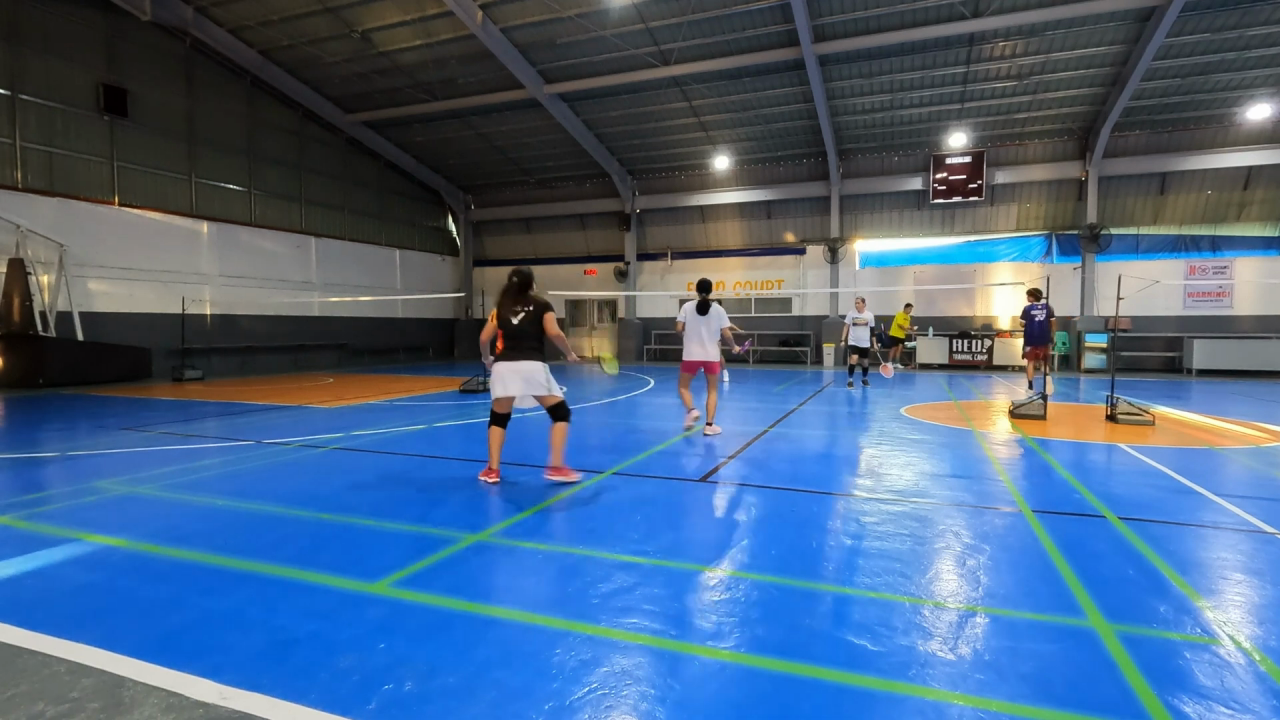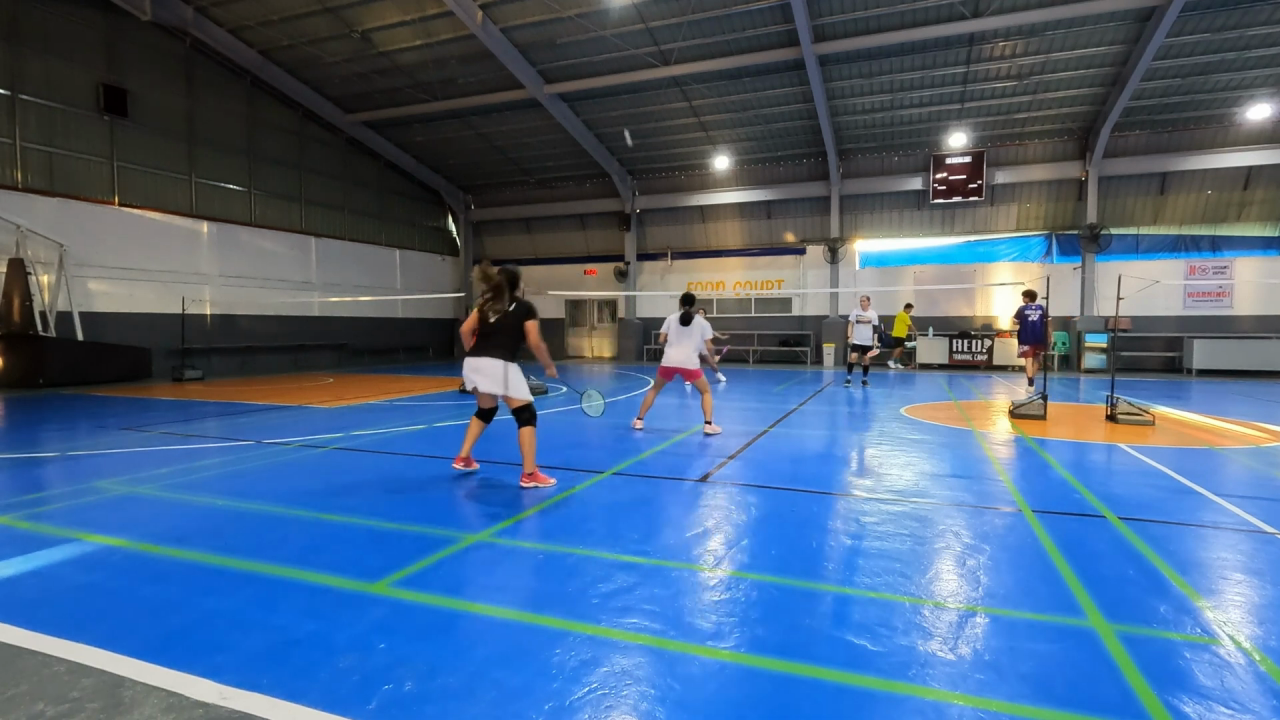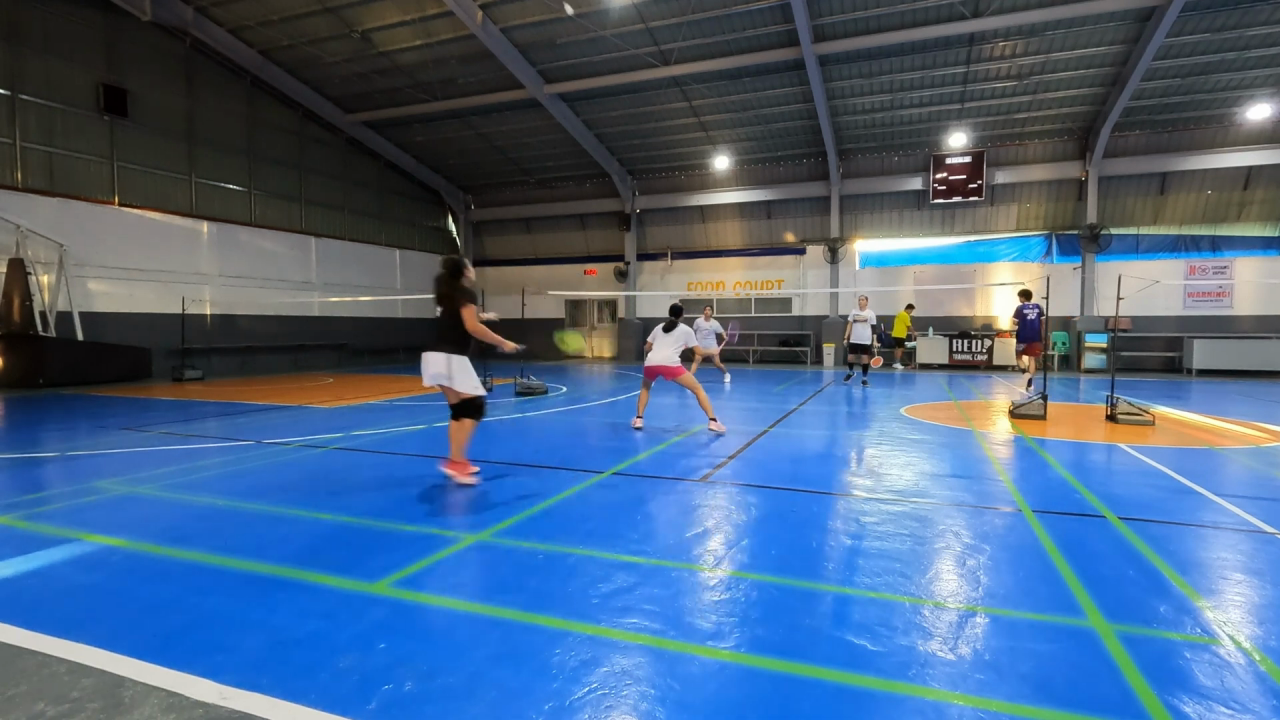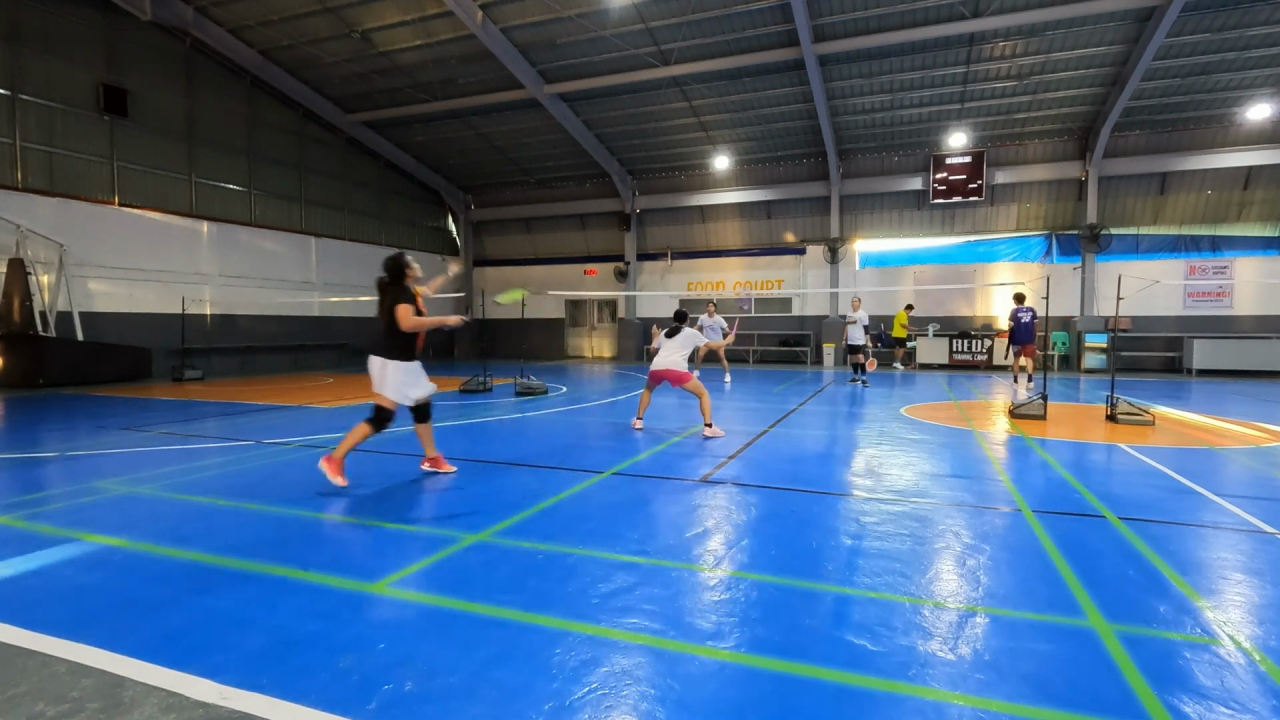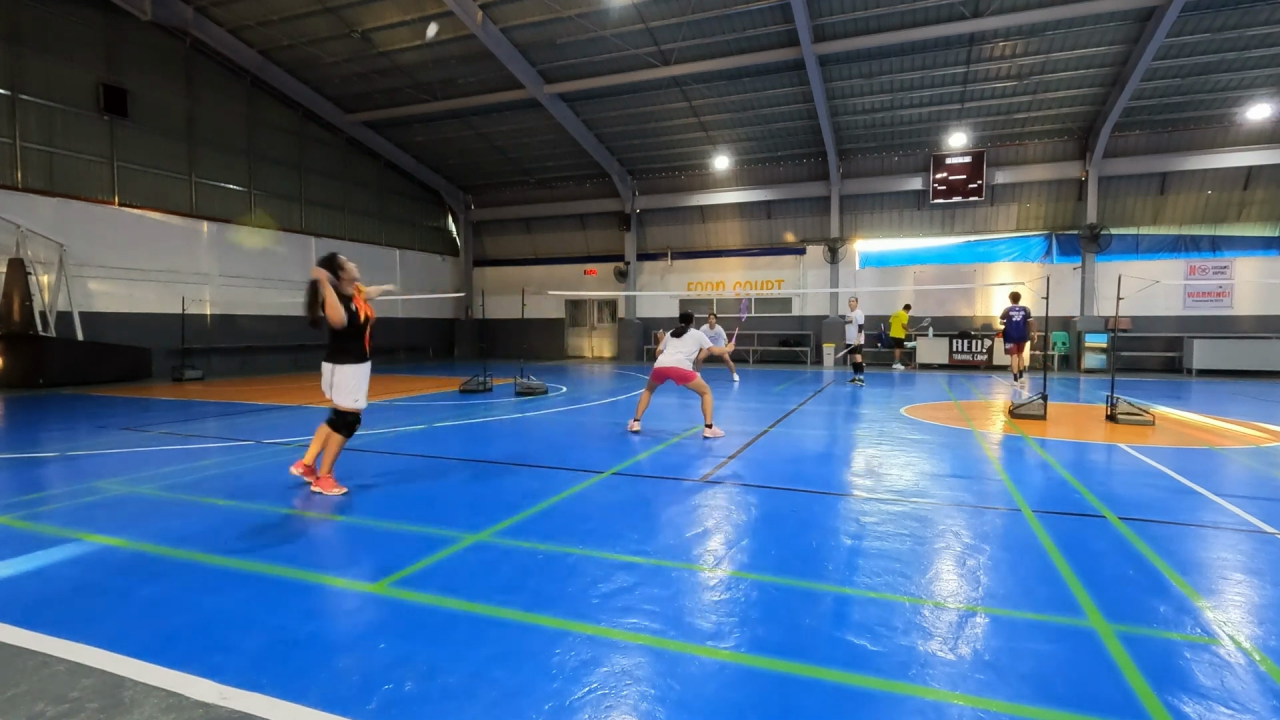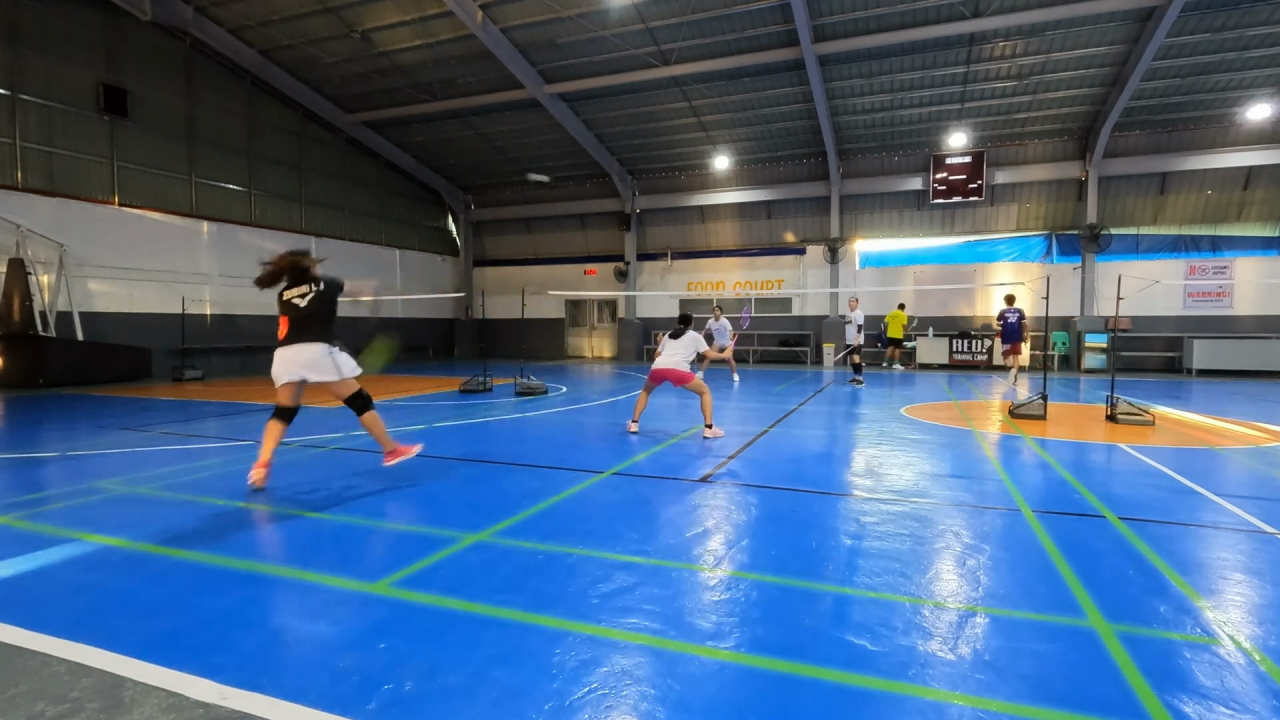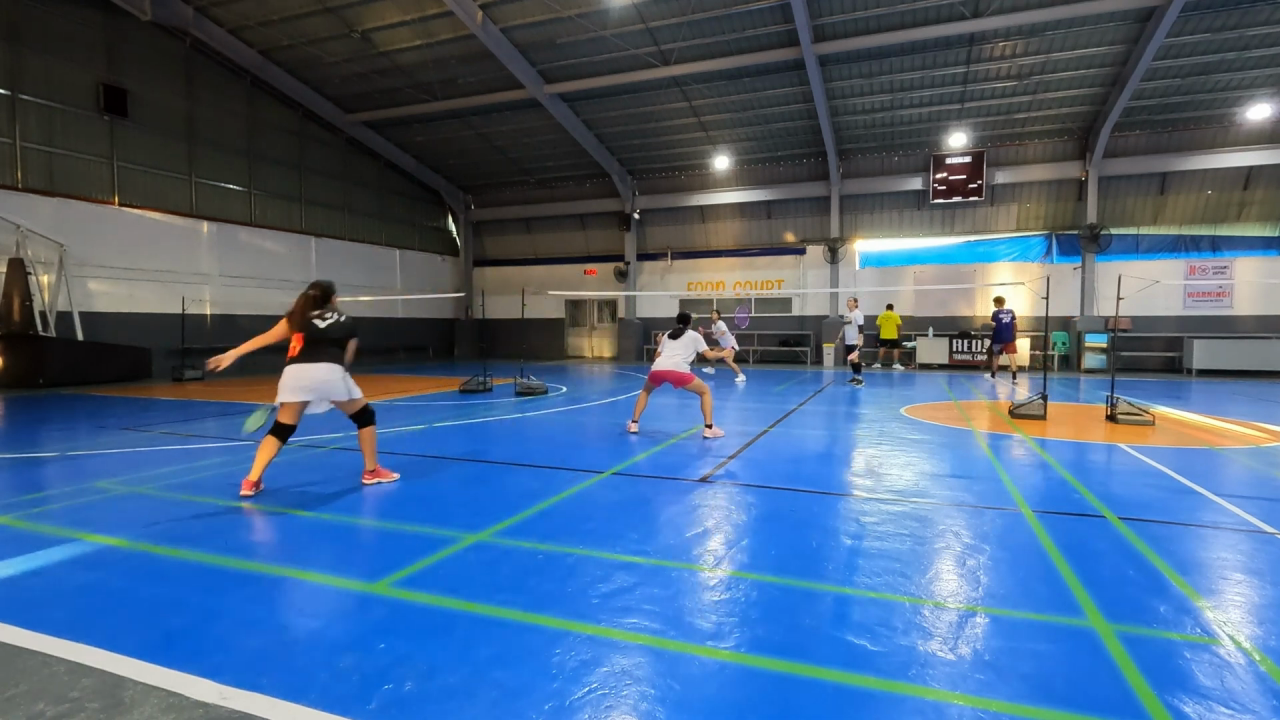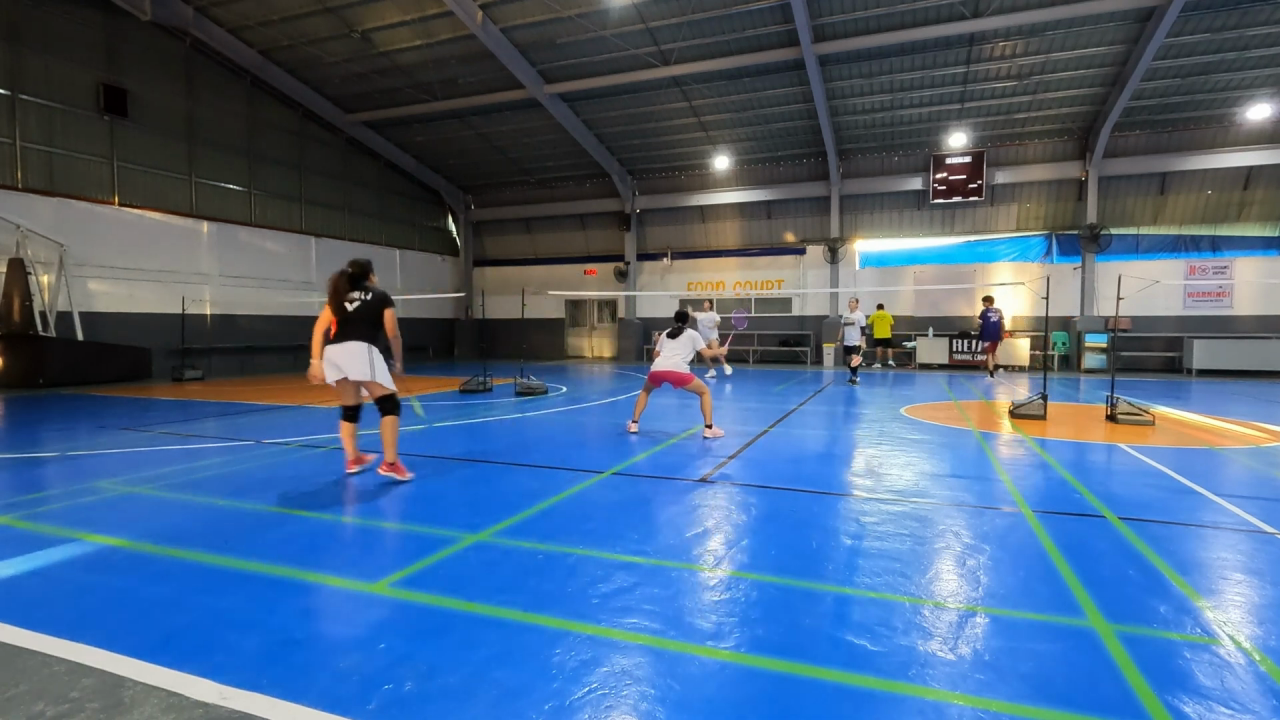
dt=0.3s
person 1, frame 1
left shoulder: (501, 308)
right shoulder: (541, 305)
left elbow: (486, 338)
right elbow: (554, 333)
left wrist: (488, 359)
right wrist: (569, 353)
left hip: (504, 367)
right hip: (533, 366)
left knee: (499, 418)
right knee: (561, 413)
left ankle: (492, 470)
right ankle: (556, 467)
person 1, frame 2
left shoulder: (487, 302)
right shoulder: (524, 307)
left elbow: (465, 331)
right elbow: (535, 342)
left wrist: (474, 353)
right wrist: (549, 366)
left hip: (474, 363)
right hip: (500, 365)
left knee: (486, 411)
right knee: (526, 416)
left ankle: (463, 457)
right ankle: (530, 474)
person 1, frame 3
left shoulder: (447, 293)
right shoulder: (465, 293)
right elbow: (472, 326)
left wrist: (481, 317)
right wrist: (503, 343)
left hip: (436, 357)
right hip: (451, 358)
left knee: (460, 409)
right knee: (475, 407)
left ankle: (455, 461)
right ankle: (458, 462)
person 1, frame 4
left shoulder: (409, 292)
right shoulder: (400, 294)
left elbow: (428, 290)
right elbow: (408, 324)
left wrist: (449, 275)
right wrist: (445, 320)
left hip: (408, 363)
right hip: (390, 363)
left knee: (423, 408)
right knee: (382, 418)
left ankle: (432, 458)
right ankle: (334, 460)
person 1, frame 5
left shoulder: (356, 290)
right shoulder: (332, 298)
left elbow: (371, 292)
right elbow: (339, 321)
left wrist: (385, 288)
right wrist: (325, 283)
left hip: (356, 365)
right hip: (341, 367)
left knee: (341, 420)
right knee: (346, 422)
left ankle: (306, 464)
right ankle: (323, 476)
person 1, frame 6
left shoulder: (283, 294)
right shoulder: (326, 285)
left hip: (285, 355)
right hip: (319, 353)
left knee: (284, 413)
right knee: (360, 401)
left ankle: (260, 468)
right ankle: (391, 450)
person 1, frame 7
left shoulder: (297, 318)
right shoulder: (347, 322)
left elbow: (265, 338)
right elbow: (347, 358)
left wrist: (232, 354)
left hip: (296, 373)
right hip: (330, 371)
left knee: (280, 429)
right knee: (365, 415)
left ankle: (252, 481)
right ankle: (372, 470)
person 1, frame 8
left shoulder: (337, 298)
right shoulder: (381, 297)
left elbow: (319, 330)
right elbow: (393, 332)
left wrist: (316, 362)
right wrist: (398, 360)
left hip: (334, 353)
right hip: (360, 352)
left knee: (350, 409)
right knee: (389, 404)
left ankle: (354, 459)
right ankle: (390, 462)
